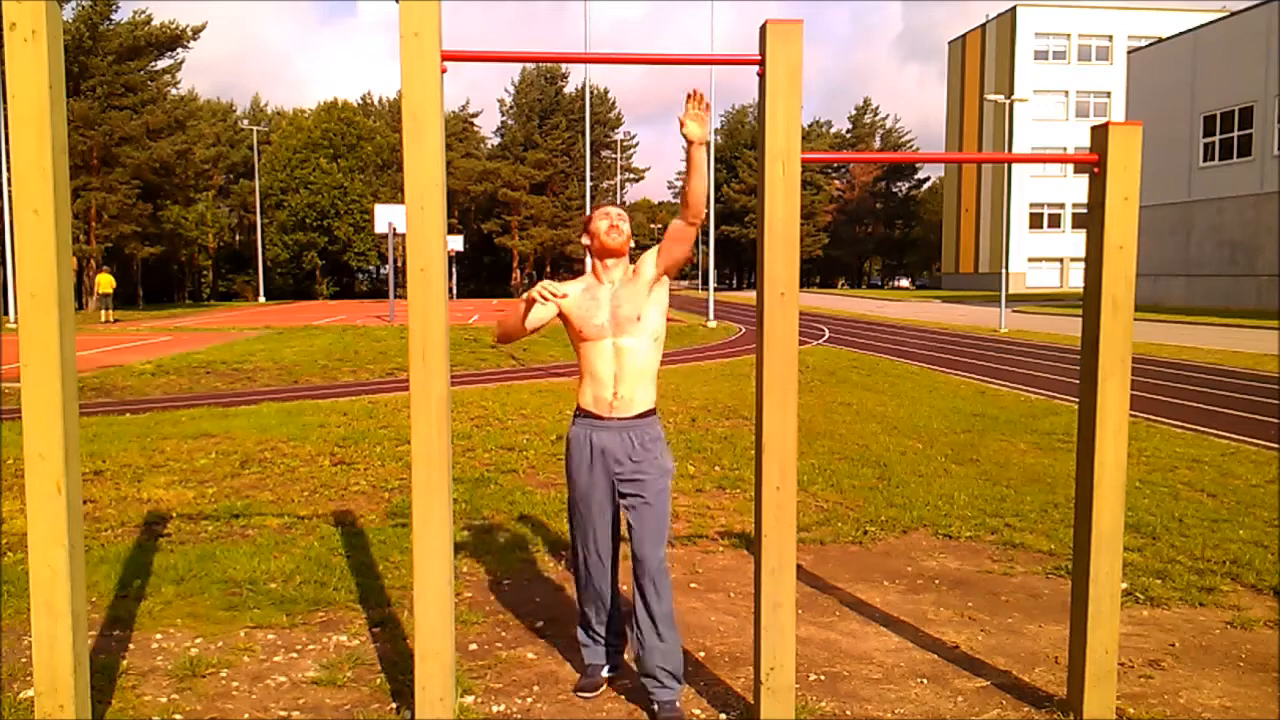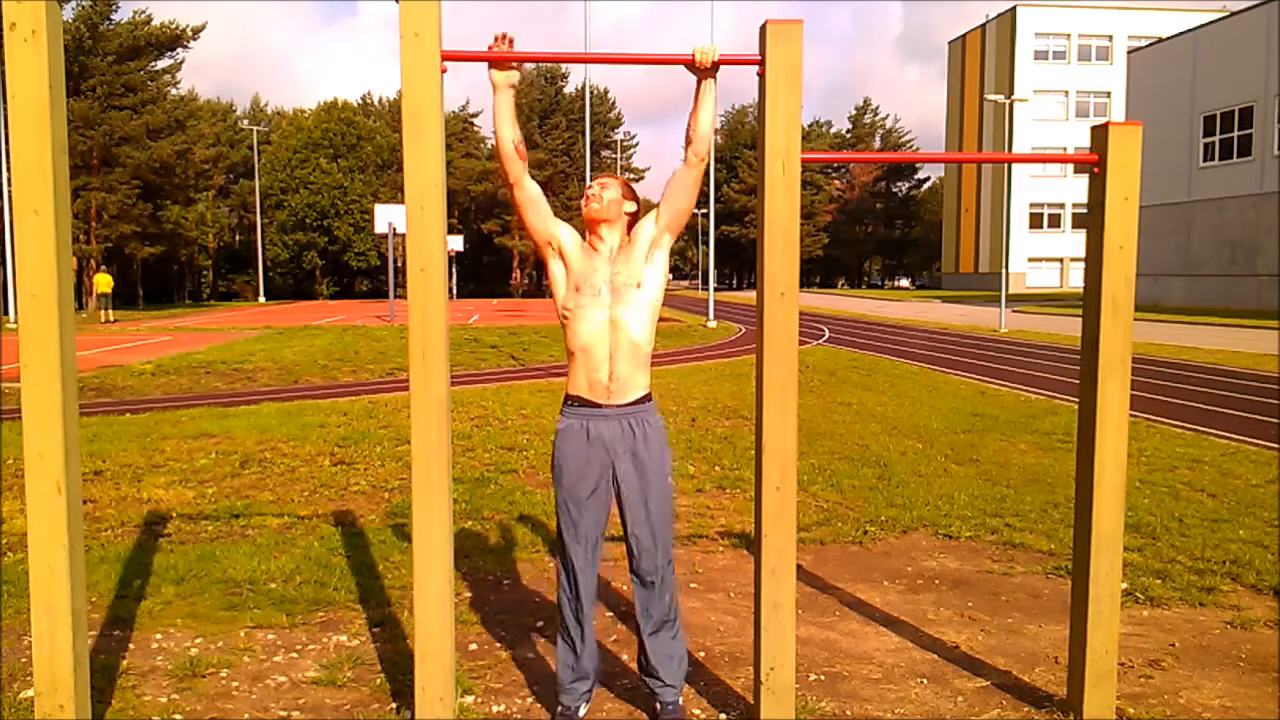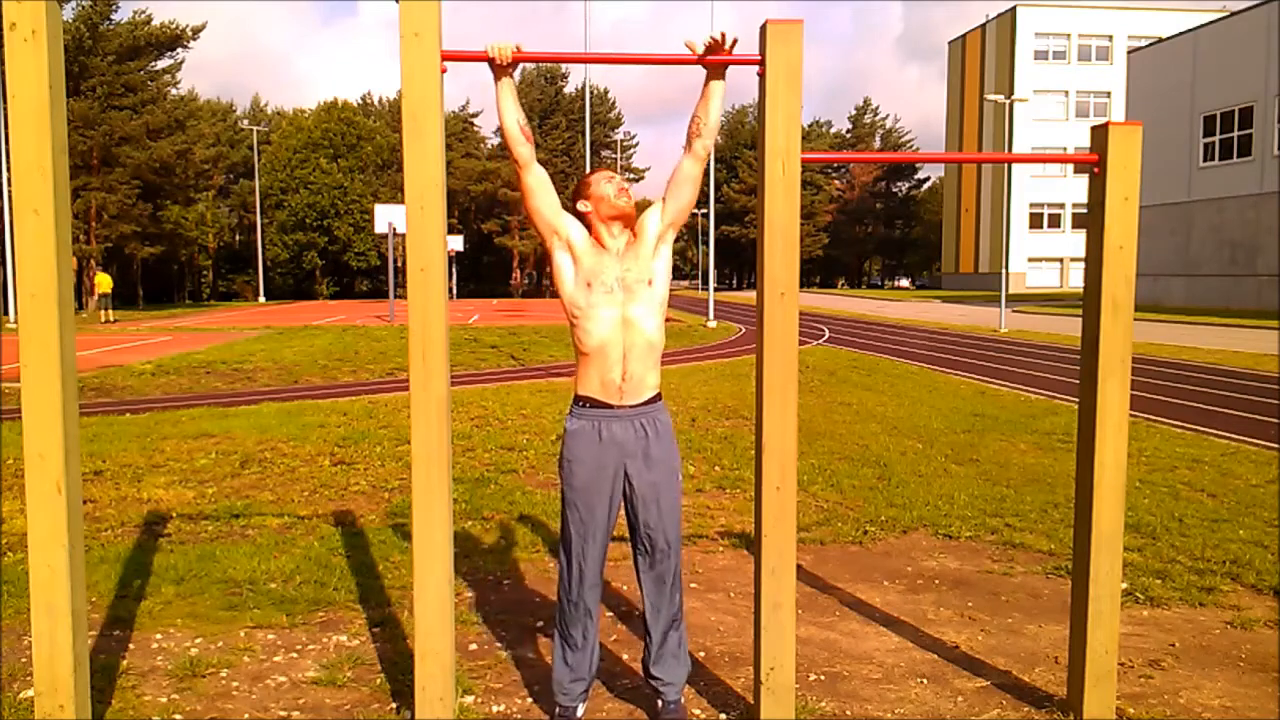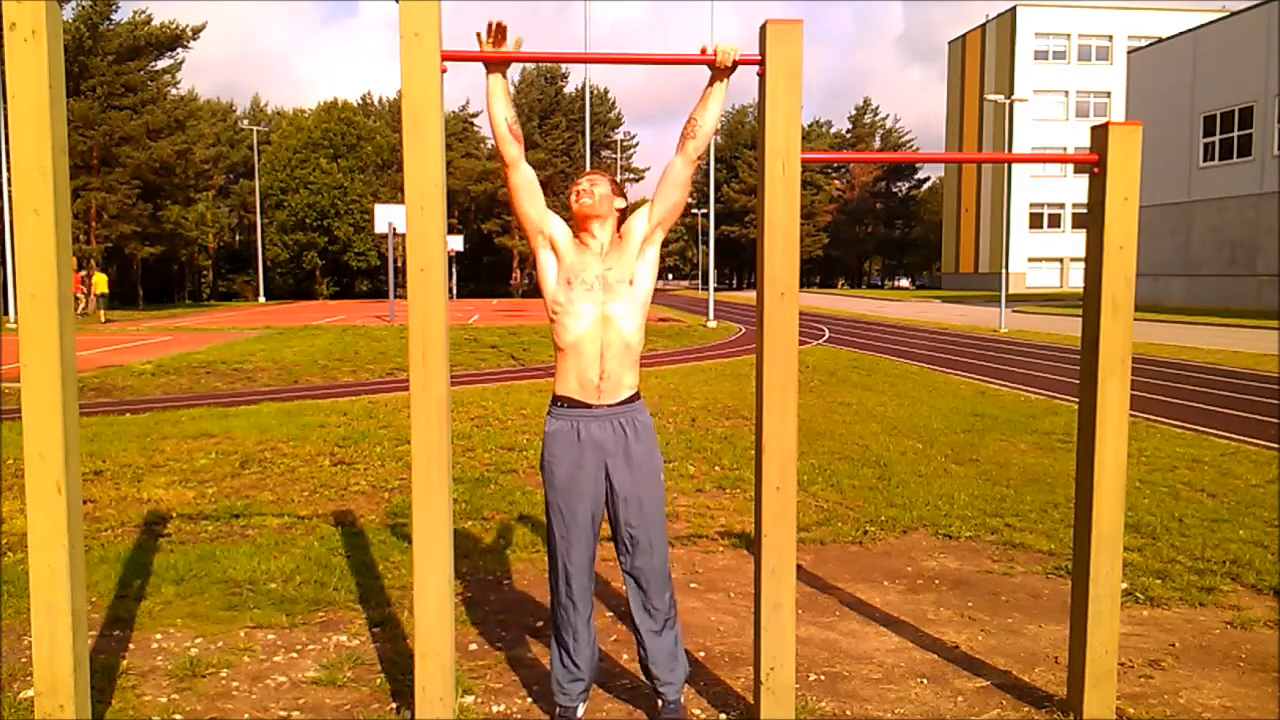
dt=1s
person 1, frame 1
left shoulder: (655, 272)
right shoulder: (568, 294)
left elbow: (693, 214)
right elbow: (503, 333)
left wrist: (697, 145)
right wrist: (530, 301)
left hip: (644, 436)
right hip: (589, 436)
left knee: (651, 560)
right knee: (593, 555)
right ankle: (600, 655)
person 1, frame 2
left shoulder: (652, 242)
right shoulder: (562, 249)
left elbow: (695, 157)
right elbow: (516, 169)
left wrist: (706, 82)
right wrist: (503, 88)
left hip: (640, 423)
right hip: (578, 425)
left knee: (653, 558)
right knee: (577, 560)
person 1, frame 3
left shoulder: (656, 234)
right shoulder: (568, 242)
left elbow: (696, 149)
right elbow: (524, 156)
left wrist: (715, 75)
right wrist: (503, 79)
left hip: (652, 424)
right hip: (589, 426)
left knee: (661, 558)
right knee: (581, 565)
person 1, frame 4
left shoulder: (643, 236)
right shoulder: (551, 241)
left elbow: (690, 151)
right elbow: (513, 155)
left wrist: (718, 80)
right wrist: (497, 75)
left hip: (630, 422)
right hip: (568, 425)
left knee: (648, 559)
right knee: (571, 564)
